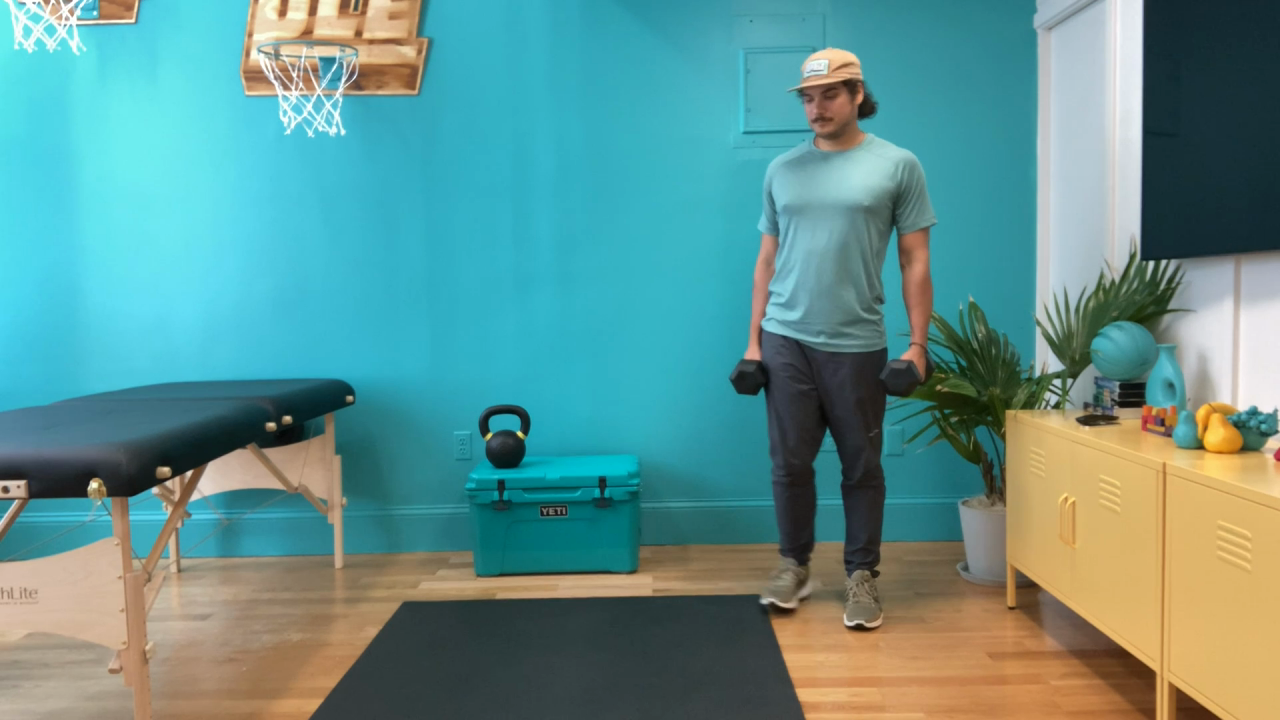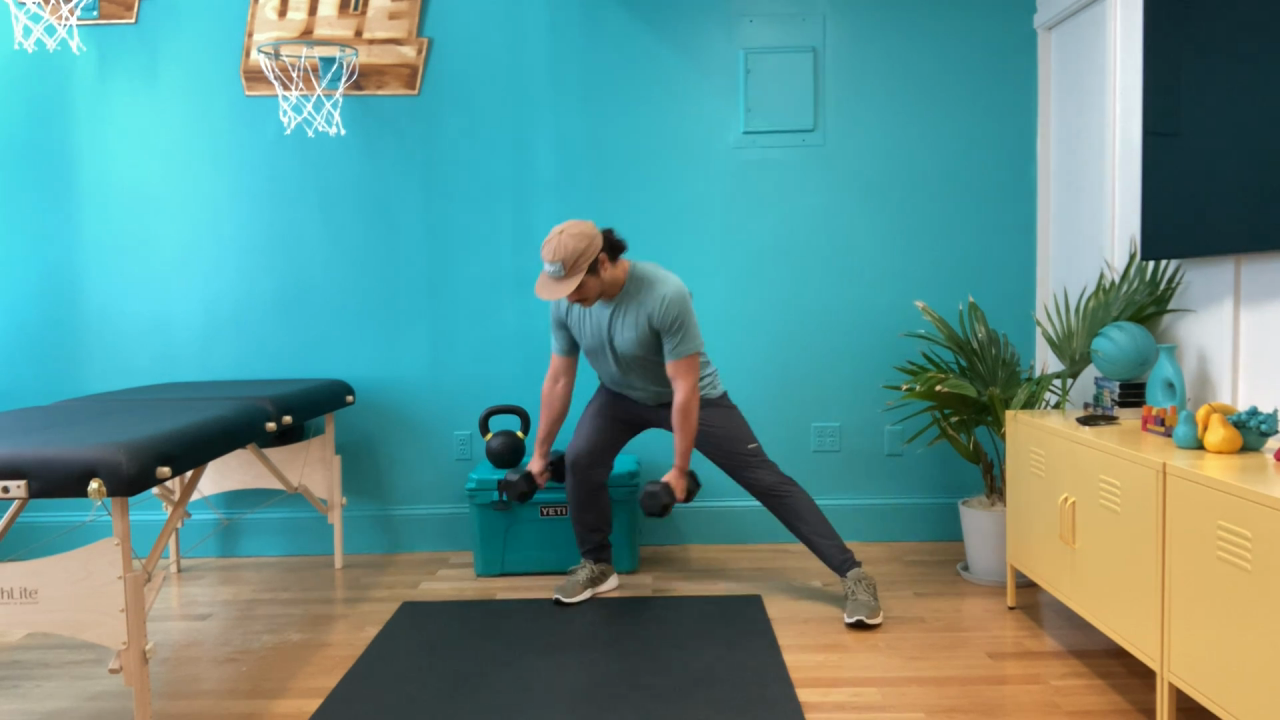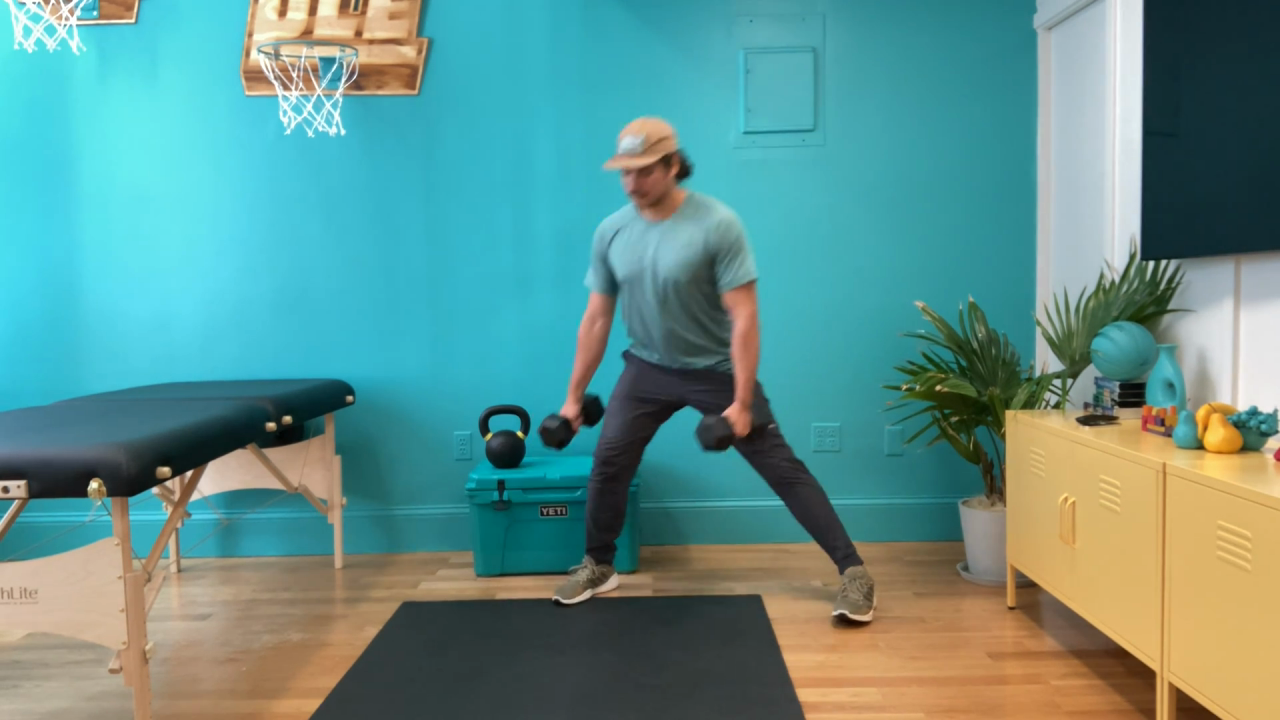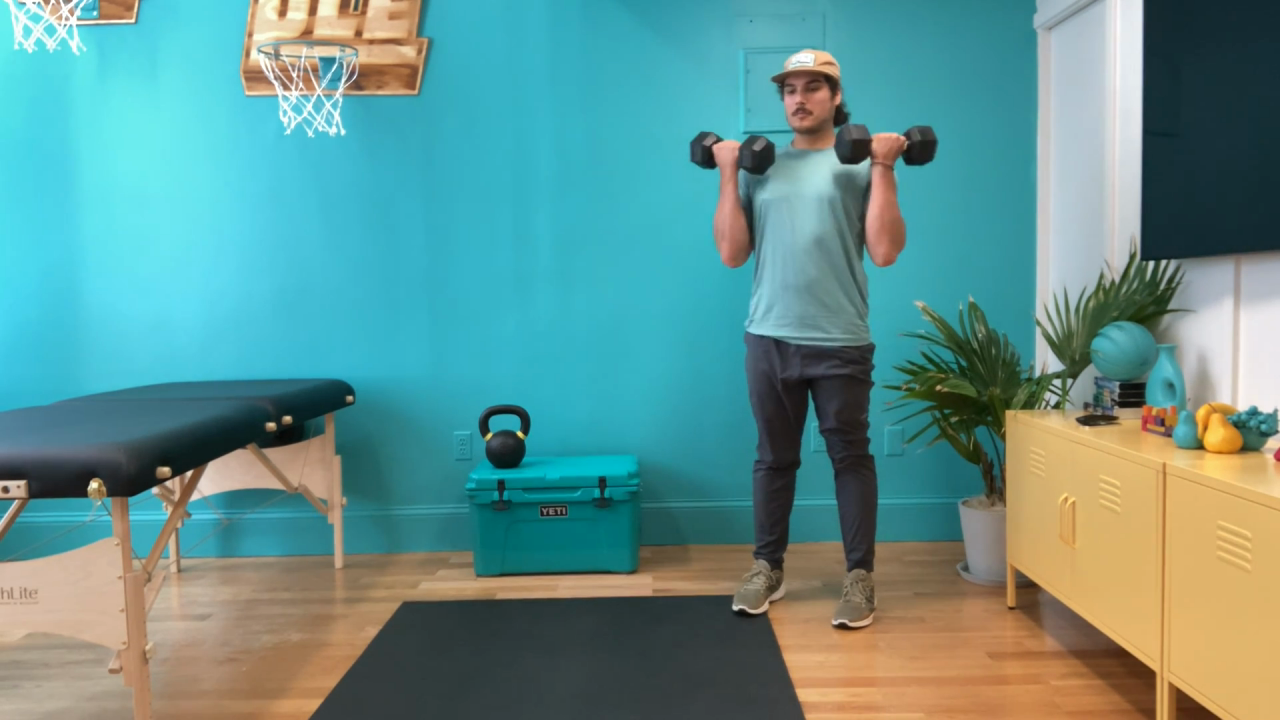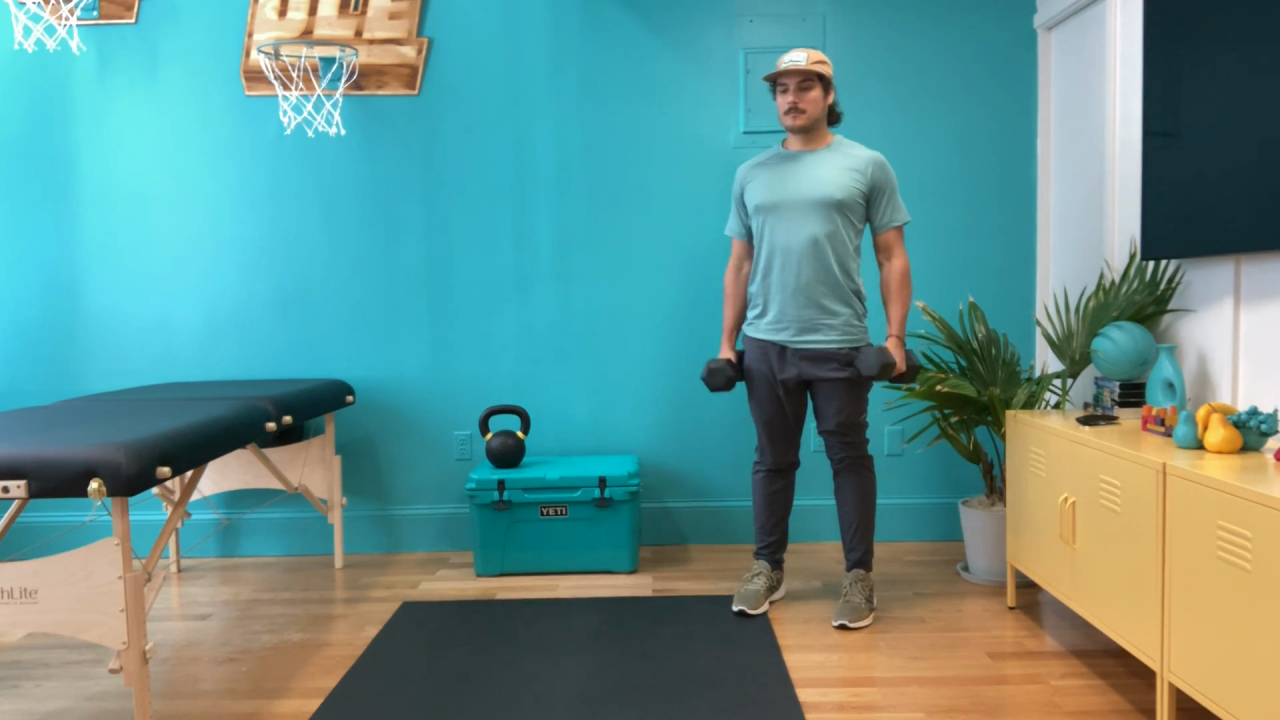
dt=1s
person 1, frame 1
left shoulder: (896, 165)
right shoulder: (782, 169)
left elbow: (915, 262)
right elbow: (768, 260)
left wrist: (919, 342)
right wrist: (754, 338)
left hip: (857, 348)
right hip: (788, 342)
left knee: (860, 467)
right knee: (789, 459)
left ankle: (860, 574)
right ankle: (794, 566)
person 1, frame 2
left shoulder: (665, 294)
right shoulder: (564, 305)
left elbow: (686, 389)
right elbow: (558, 379)
left wrist: (680, 468)
right wrist: (540, 452)
left hip: (695, 394)
right hip: (622, 394)
left knee: (765, 478)
right knee: (581, 459)
left ankle: (853, 575)
right ankle: (597, 565)
person 1, frame 3
left shoulder: (716, 224)
right shoulder: (610, 233)
left elbow: (745, 316)
right elbow: (596, 317)
left wrist: (742, 403)
right wrist: (575, 395)
left hip: (715, 369)
right hip: (647, 367)
left knee: (780, 467)
right knee: (610, 457)
left ankle: (853, 572)
right ankle: (598, 564)
person 1, frame 4
left shoulder: (864, 166)
right shoulder: (759, 169)
left elbow: (885, 252)
right elbow: (732, 254)
left wrist: (883, 170)
right wrist: (728, 177)
left hip: (841, 342)
right hip: (769, 339)
left knee: (850, 456)
right knee: (774, 458)
left ankle: (859, 576)
right ankle: (767, 568)
person 1, frame 5
left shoulder: (867, 166)
right shoulder: (751, 173)
left elbow: (893, 258)
right elbow: (739, 264)
left wrist: (896, 336)
right wrist: (727, 339)
left hip: (840, 344)
right hip: (766, 344)
left knee: (849, 458)
right knee: (773, 460)
left ankle: (858, 576)
right ankle: (768, 568)
